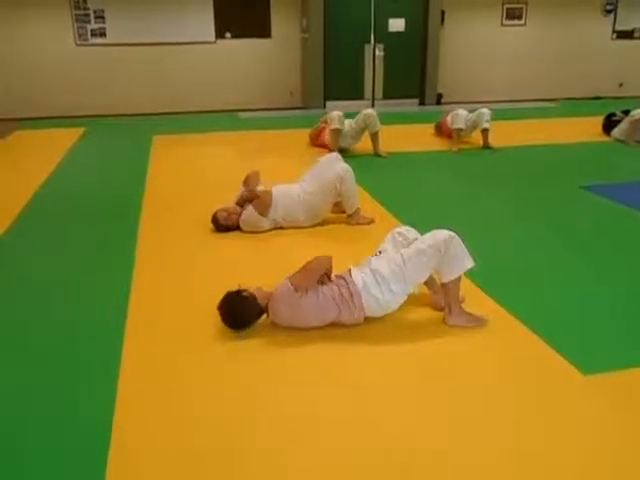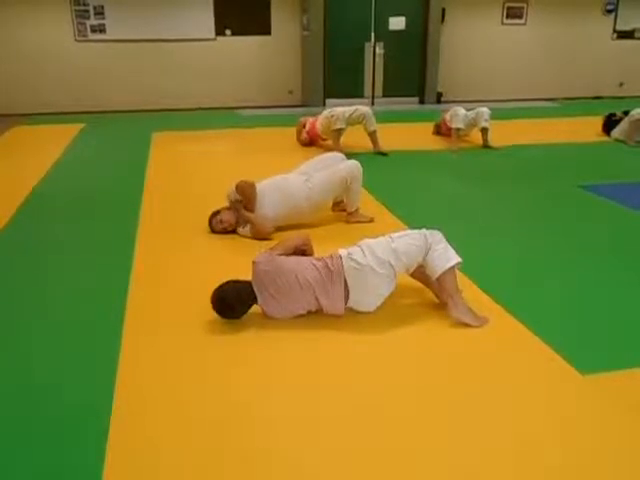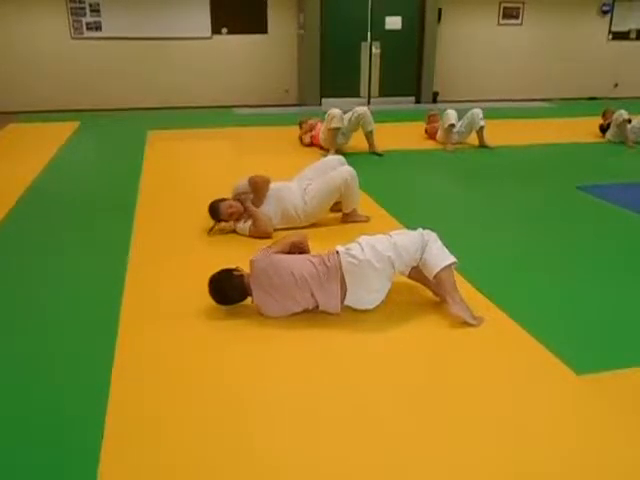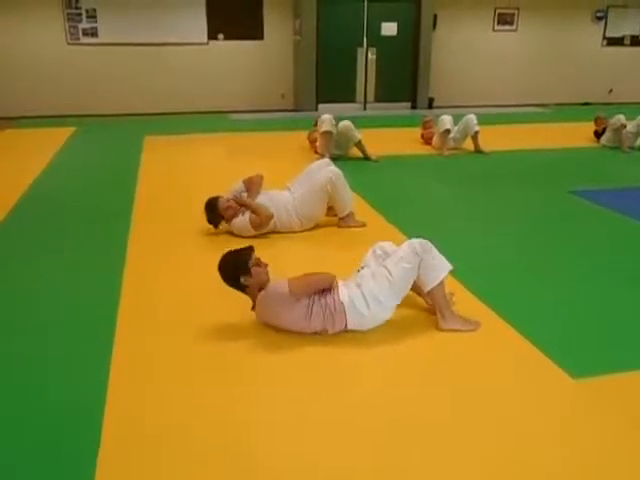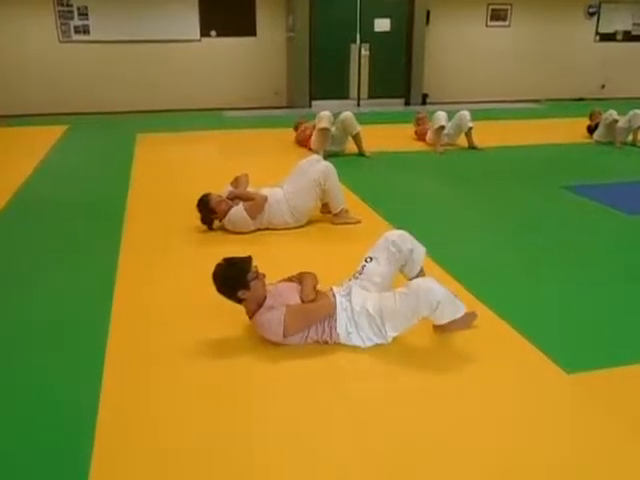
dt=1s
person 1, frame 1
left shoulder: (279, 313)
right shoulder: (284, 297)
right elbow: (324, 261)
left wrist: (316, 274)
right wrist: (319, 270)
left hip: (362, 290)
right hip: (370, 289)
left knee: (404, 234)
right knee: (445, 239)
left ankle: (438, 293)
right ankle: (454, 312)
person 1, frame 2
left shoulder: (272, 310)
right shoulder: (262, 267)
right elbow: (302, 239)
left hip: (358, 298)
right hip: (355, 267)
left knee: (405, 250)
right knee: (431, 238)
left ankle: (443, 292)
right ankle: (456, 303)
person 1, frame 3
left shoulder: (266, 308)
right shoulder: (260, 265)
right elbow: (300, 238)
left hip: (357, 296)
right hip: (352, 265)
left knee: (404, 253)
right knee: (425, 238)
left ankle: (441, 291)
right ankle: (454, 300)
person 1, frame 4
left shoulder: (263, 311)
right shoulder: (272, 295)
right elbow: (328, 279)
left wrist: (310, 282)
right wrist: (319, 280)
left hip: (350, 304)
right hip: (359, 306)
left knee: (384, 250)
right knee: (419, 248)
left ankle: (432, 299)
right ankle: (446, 316)
person 1, frame 5
left shoulder: (266, 295)
right shoulder: (269, 323)
left elbow: (307, 276)
right elbow: (326, 307)
left wrist: (306, 288)
right wrist: (313, 294)
left hip: (349, 295)
right hip: (357, 324)
left knee: (397, 240)
right knee: (427, 291)
left ankle: (428, 302)
right ankle: (448, 321)
person 2, frame 1
left shoulder: (242, 201)
right shoulder: (248, 220)
left elbow: (254, 174)
right elbow: (266, 194)
left wrist: (247, 194)
right wrist: (246, 197)
left hip: (300, 191)
right hip: (307, 206)
left knee: (334, 158)
right knee: (343, 171)
left ankle: (338, 205)
right ankle: (354, 216)
person 2, frame 2
left shoulder: (234, 197)
right shoulder: (244, 228)
left elbow: (246, 185)
right elbow: (267, 231)
right wrist: (247, 214)
left hip: (297, 179)
right hip: (307, 195)
left knee: (338, 158)
right knee: (353, 167)
left ankle: (338, 203)
right ankle: (353, 213)
person 2, frame 3
left shoulder: (239, 192)
right shoulder: (243, 225)
left elbow: (263, 181)
right elbow: (267, 231)
left wrist: (254, 204)
right wrist: (252, 209)
left hip: (298, 186)
right hip: (305, 207)
left knee: (337, 161)
right knee: (348, 174)
left ankle: (338, 203)
right ankle: (350, 214)
person 2, frame 4
left shoulder: (234, 195)
right shoulder: (238, 224)
left elbow: (257, 178)
right elbow: (267, 215)
left wrist: (248, 199)
right wrist: (247, 203)
left hip: (291, 196)
right hip: (299, 213)
left knee: (325, 164)
right knee: (333, 174)
left ankle: (333, 207)
right ankle: (346, 217)
person 2, frame 5
left shoulder: (228, 199)
right shoulder: (234, 219)
left elbow: (242, 177)
right elbow: (261, 199)
left wrist: (237, 193)
right wrist: (239, 194)
left hip: (284, 194)
right hip: (292, 209)
left knee: (316, 160)
right knee: (326, 169)
left ankle: (327, 205)
right ankle: (339, 214)
